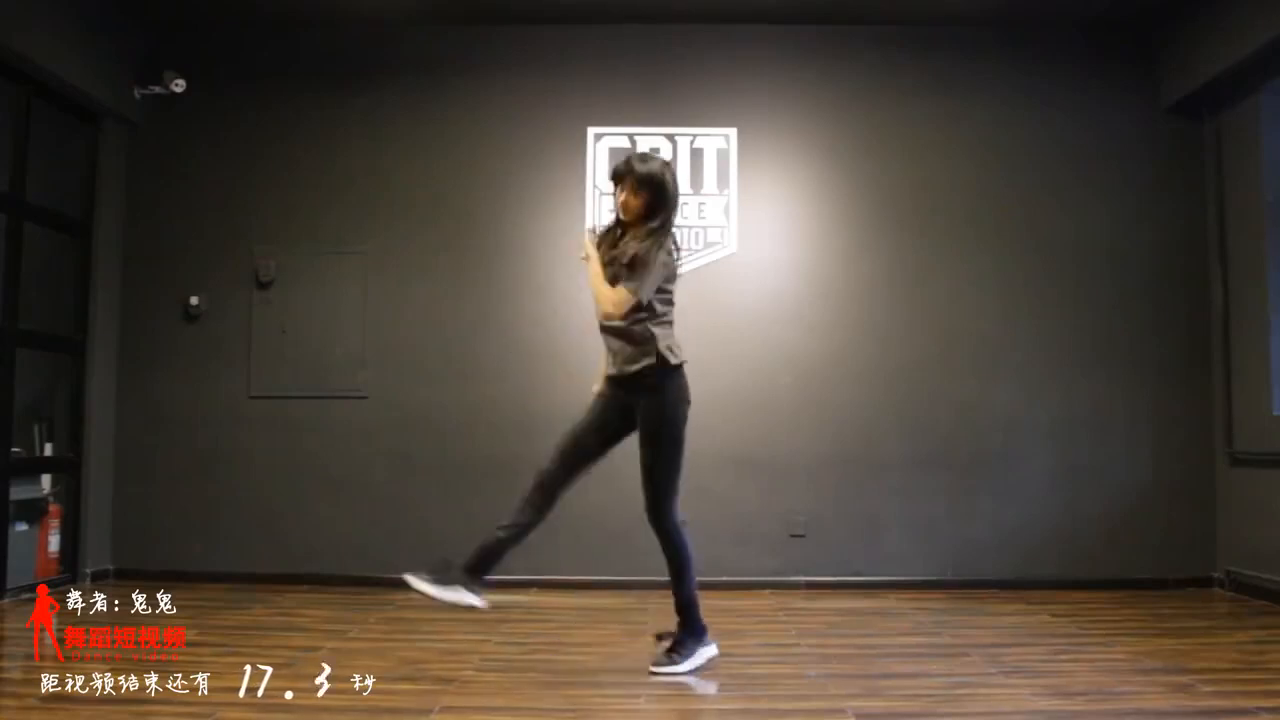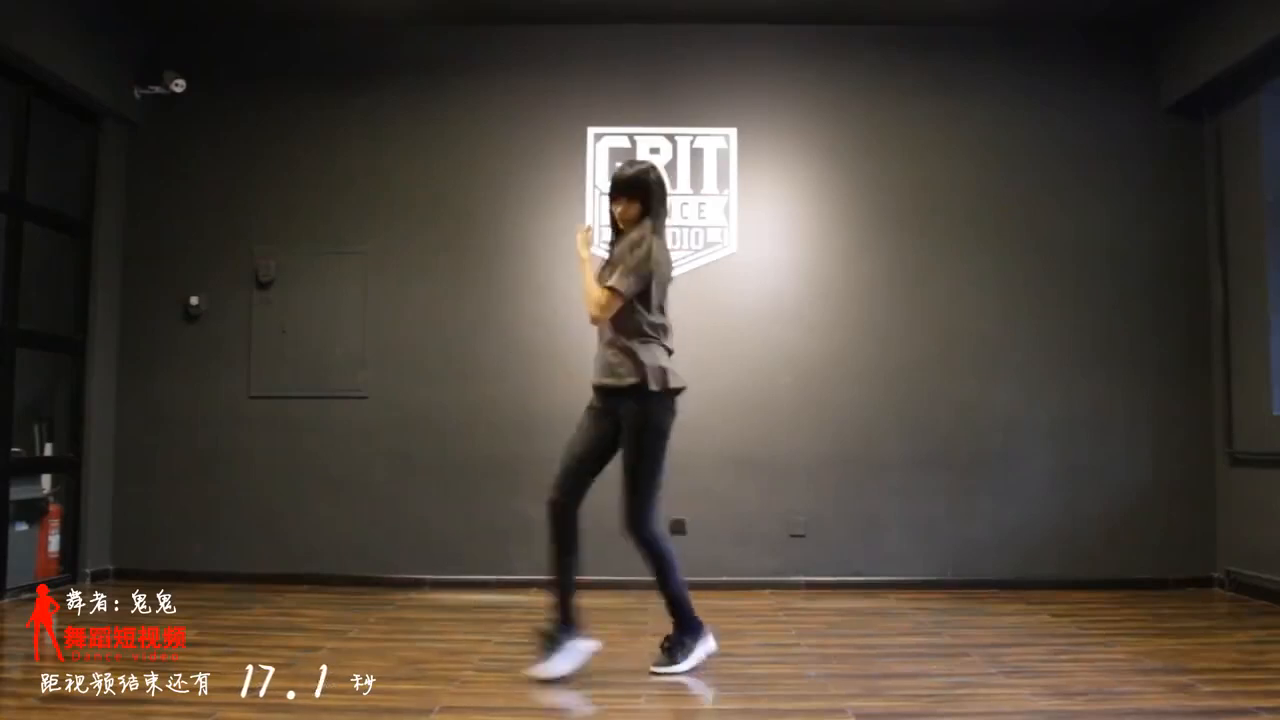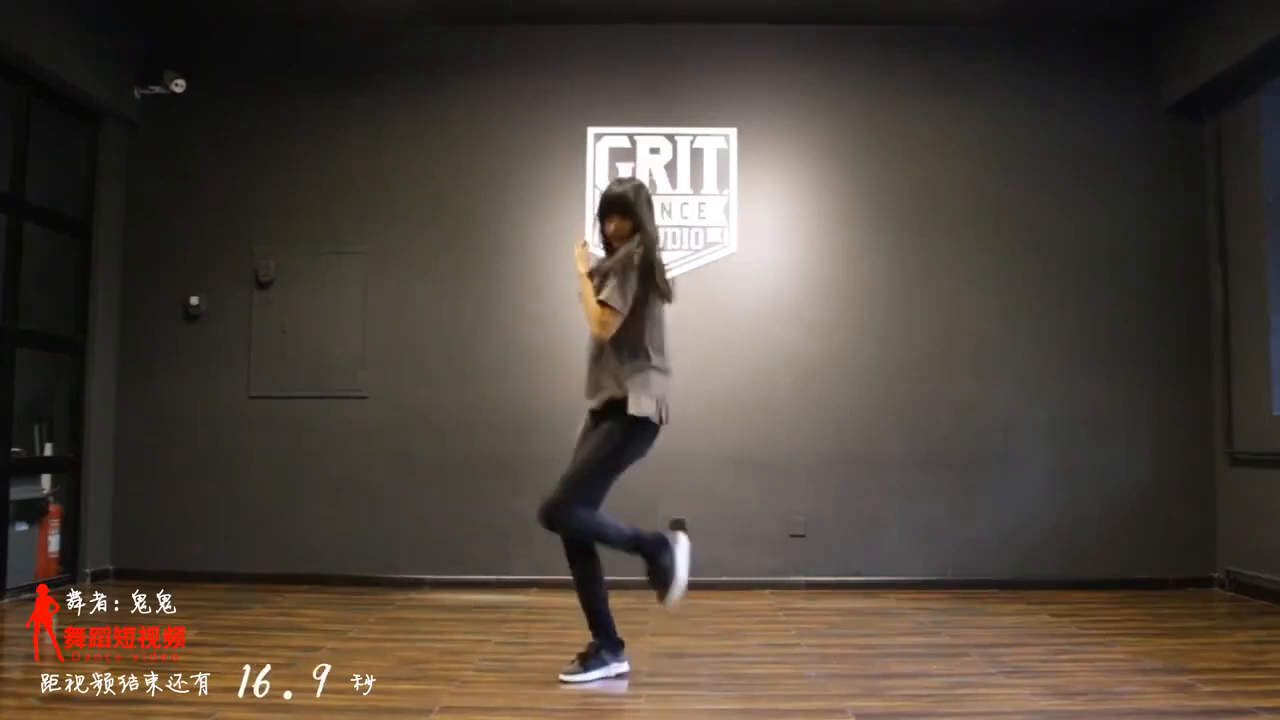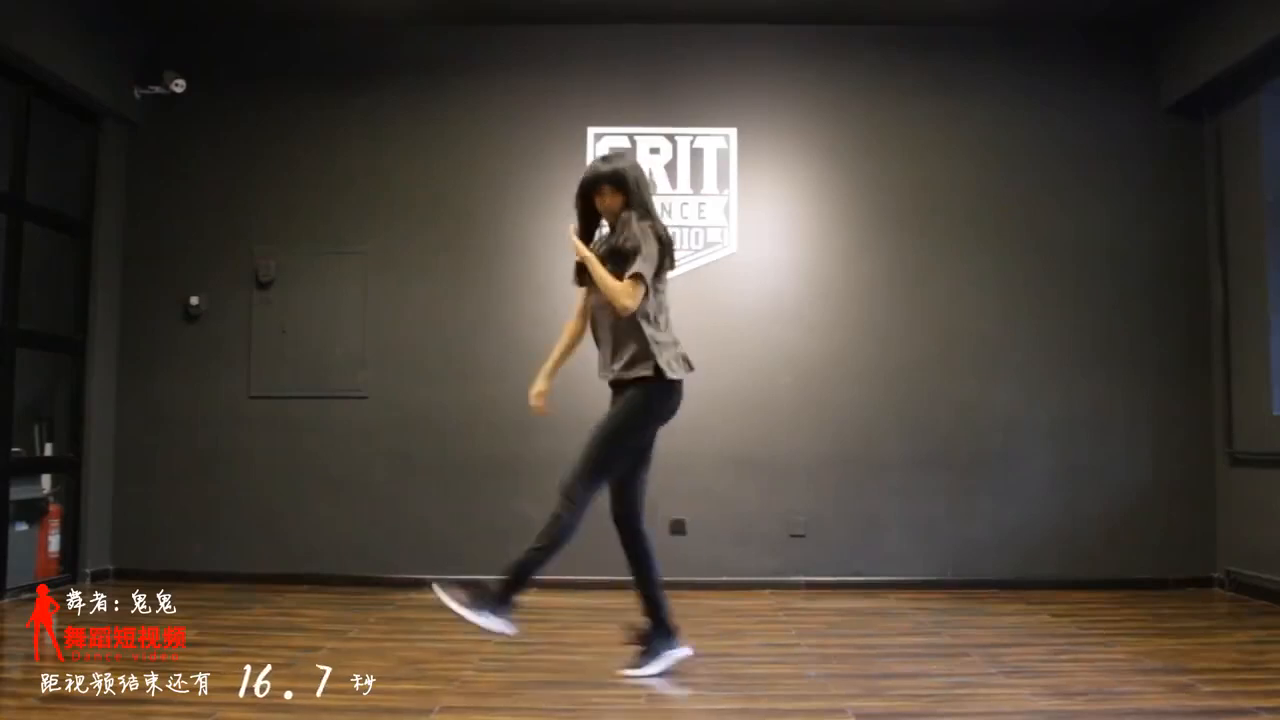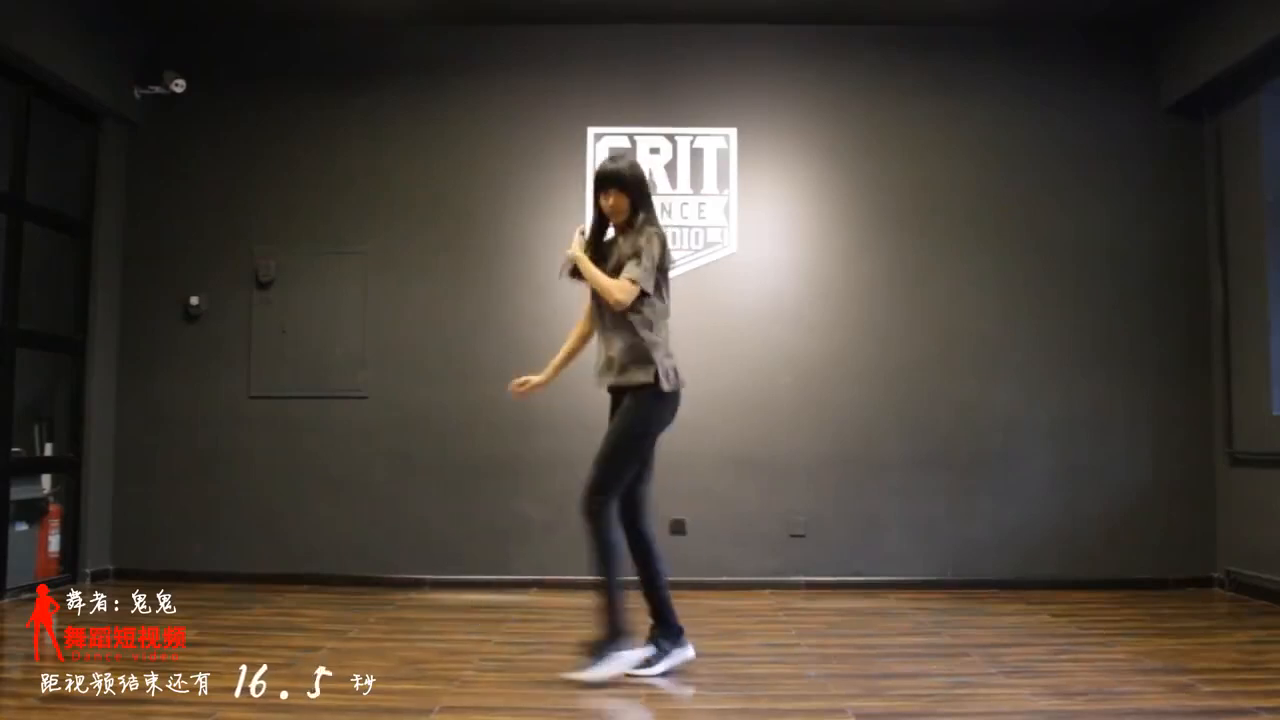
dt=0.2s
person 1, frame 1
left shoulder: (655, 248)
right shoulder: (614, 241)
left elbow: (612, 308)
left wrist: (593, 259)
right wrist: (604, 374)
left hip: (658, 384)
right hip: (621, 385)
left knee: (660, 513)
right knee: (553, 477)
left ankle: (694, 634)
right ankle: (473, 576)
person 1, frame 2
left shoulder: (642, 246)
right shoulder: (630, 247)
left elbow: (598, 311)
left wrist: (584, 258)
left hip: (642, 394)
right hip: (607, 394)
left knee: (638, 523)
right knee: (562, 502)
left ankle: (690, 632)
right ankle: (564, 629)
person 1, frame 3
left shoulder: (630, 262)
right shoulder: (624, 264)
left elbow: (601, 327)
left wrist: (583, 276)
left hip: (630, 413)
right hip: (607, 410)
left knee: (557, 512)
right knee: (575, 530)
left ankle: (658, 547)
right ankle: (606, 648)
person 1, frame 4
left shoulder: (643, 236)
right shoulder: (604, 245)
left elbow: (626, 302)
right elbow: (580, 317)
left wrist: (587, 257)
right wrist: (544, 376)
left hip: (653, 383)
right hip: (631, 385)
left knee: (577, 490)
right knee: (625, 515)
left ankle: (502, 598)
right ankle: (662, 635)
person 1, frame 5
left shoulder: (647, 240)
right shoulder: (605, 249)
left elbow: (620, 297)
right elbow: (590, 320)
left wrist: (580, 258)
right wrist: (547, 374)
left hip: (650, 390)
right hip: (625, 392)
left knee: (598, 504)
right knee: (630, 517)
left ankle: (615, 638)
right ankle: (668, 635)
